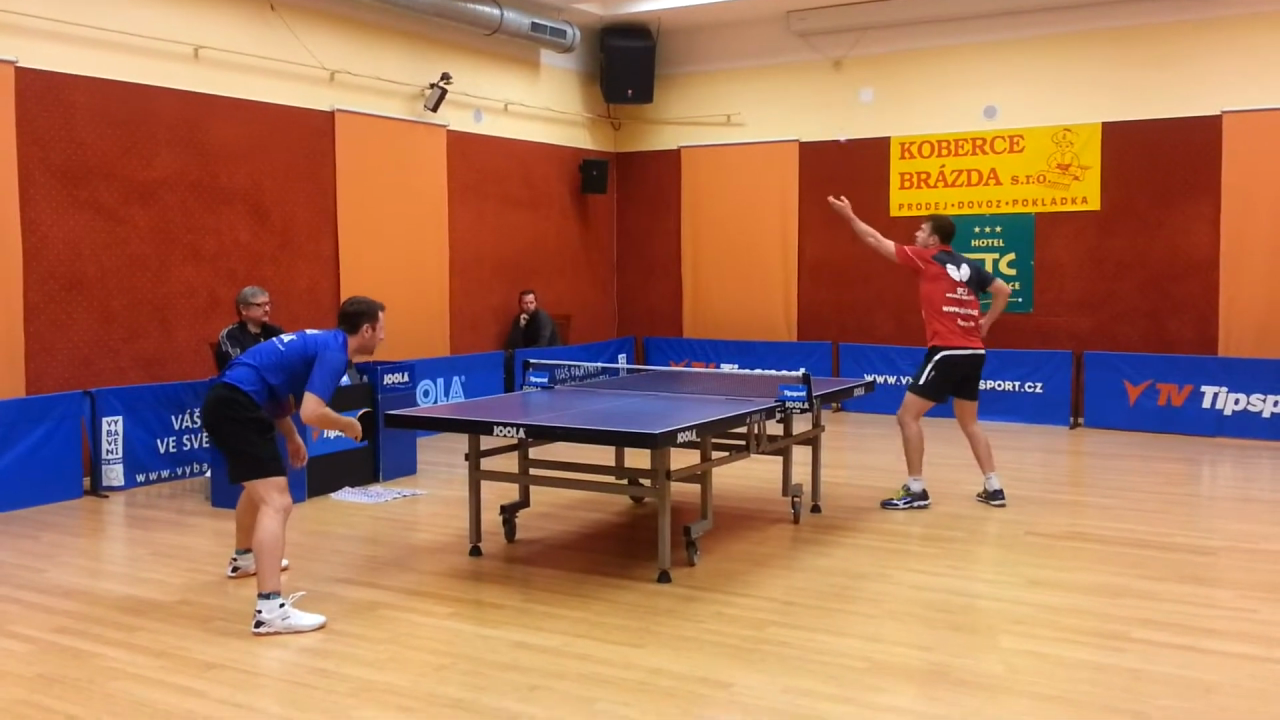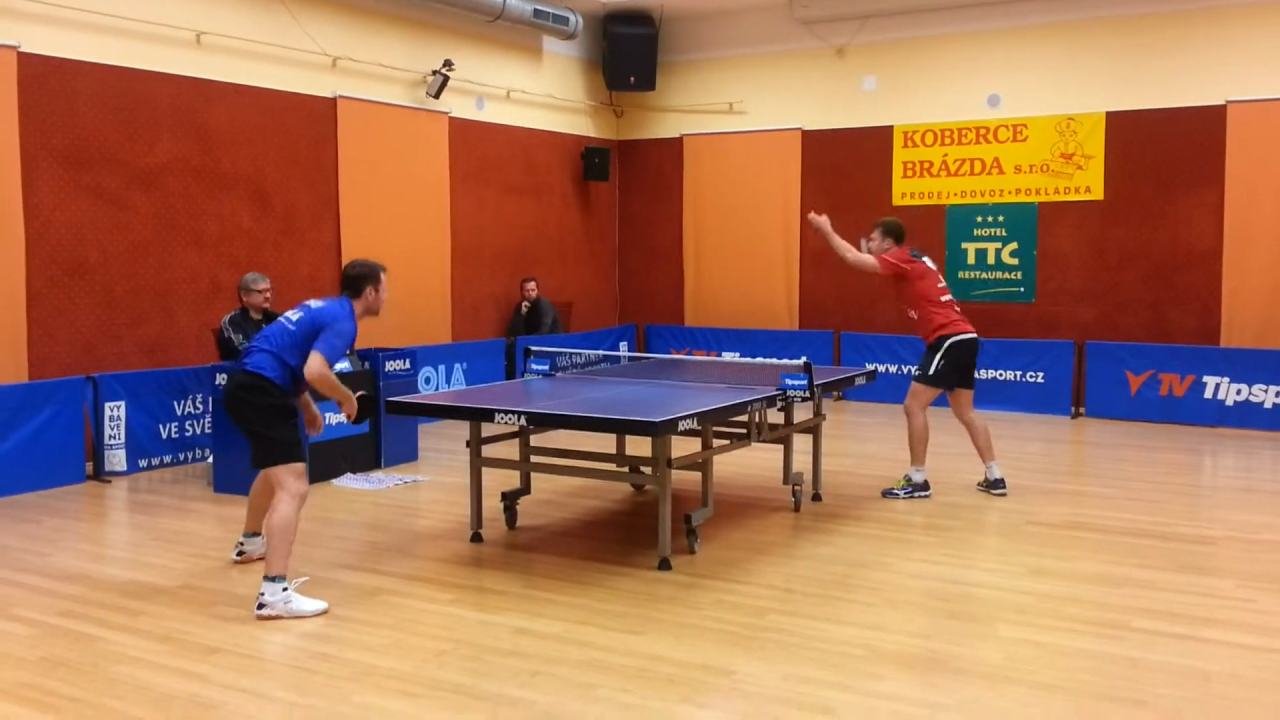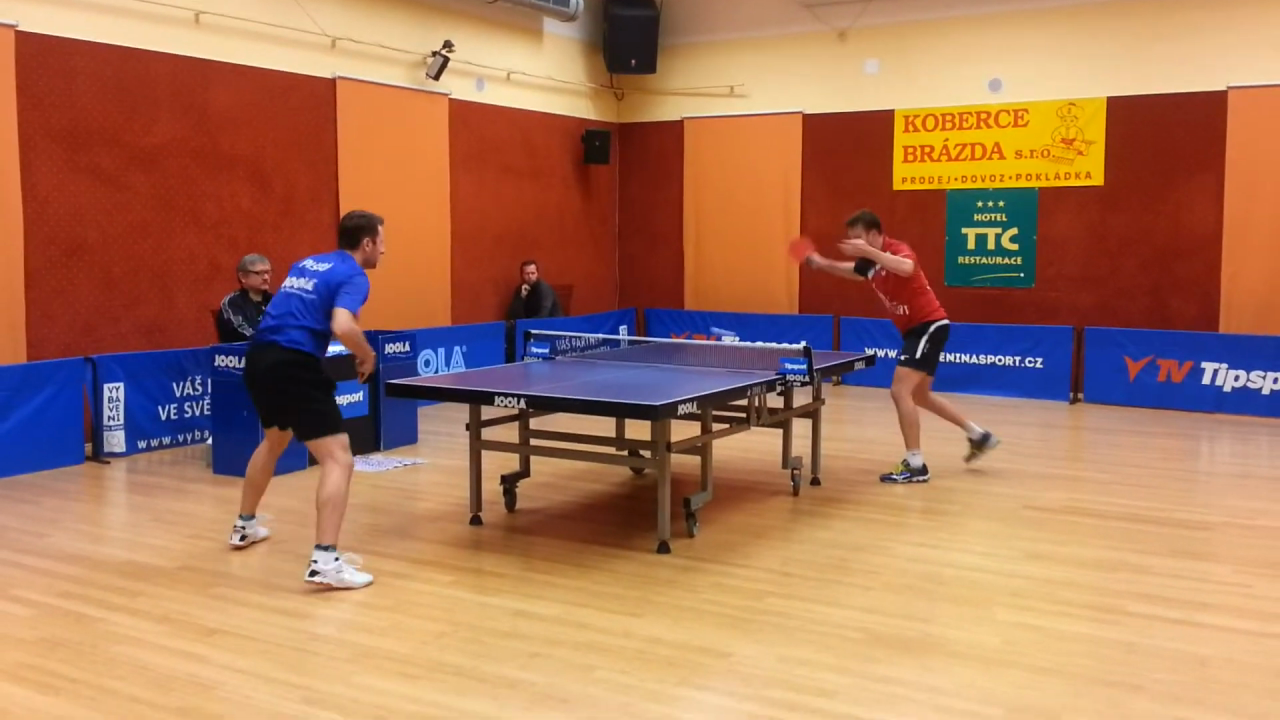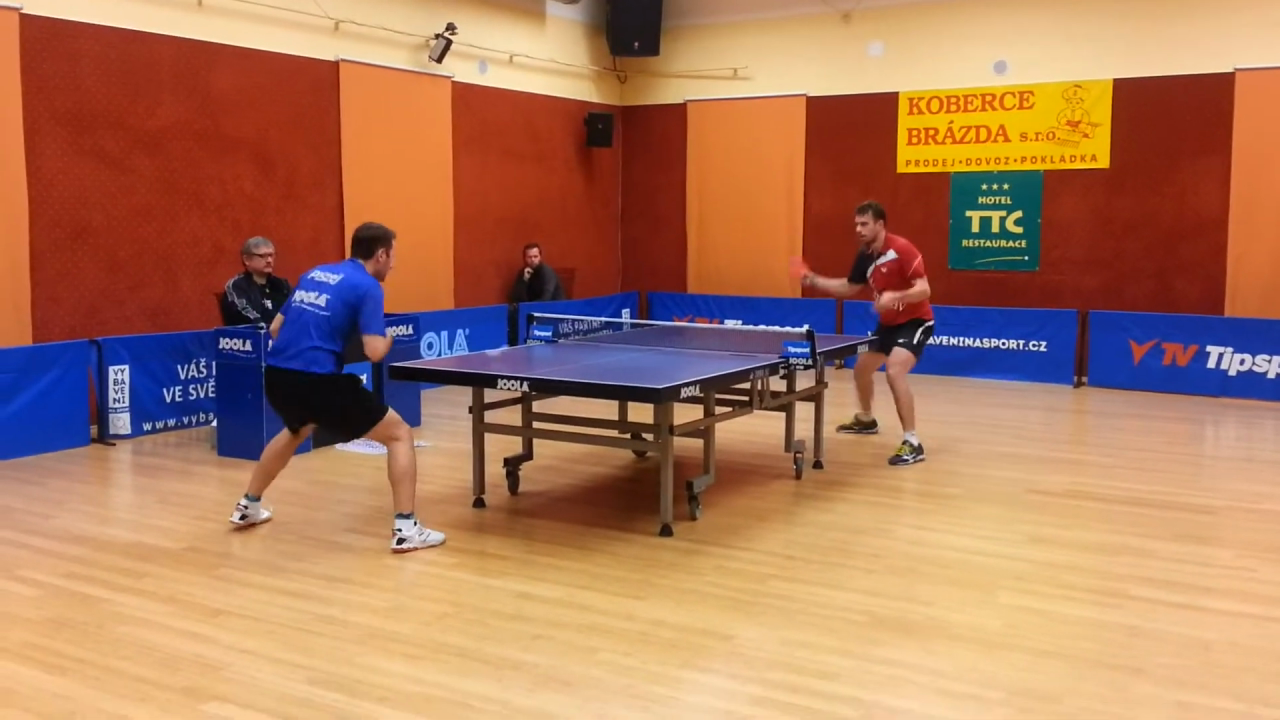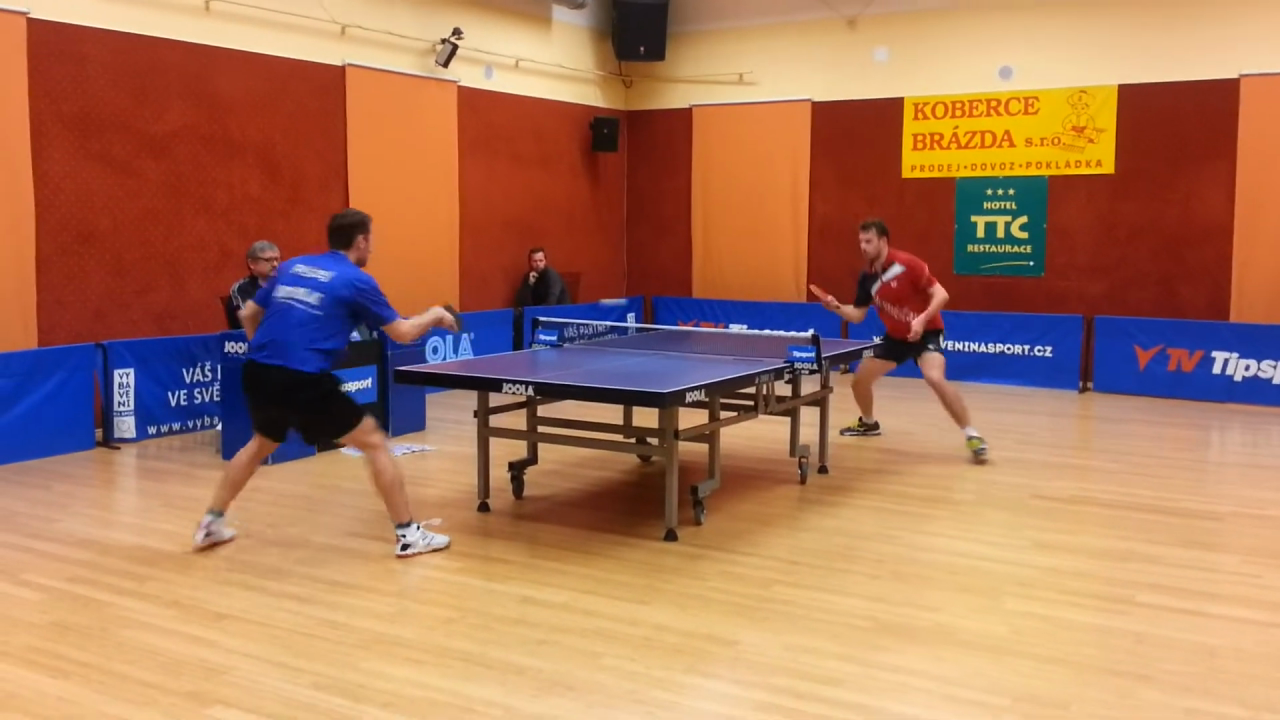
dt=0.3s
person 1, frame 1
left shoulder: (320, 342)
right shoulder: (334, 352)
right elbow: (312, 413)
left wrist: (291, 437)
right wrist: (348, 425)
left hip: (224, 400)
right hip: (236, 407)
left knee: (259, 484)
right knee: (276, 503)
left ankle: (244, 558)
right ankle: (270, 609)
person 1, frame 2
left shoulder: (323, 308)
right shoulder: (343, 321)
right elbow: (315, 371)
left wrist: (306, 406)
right wrist: (347, 399)
left hip: (244, 383)
right hip: (260, 392)
left knee: (276, 465)
right knee: (294, 489)
left ankle: (250, 542)
right ankle: (273, 591)
person 1, frame 3
left shoulder: (308, 263)
right shoulder: (354, 276)
right elbow: (342, 326)
right wrist: (366, 354)
left hip: (259, 356)
right hip: (293, 365)
left knee: (275, 440)
right knee: (338, 460)
left ankle: (245, 526)
right ankle: (325, 560)
person 1, frame 4
left shoulder: (312, 275)
right shoulder: (367, 287)
left elbow: (276, 328)
right elbow: (375, 351)
right wrist: (385, 336)
left hip: (276, 378)
right hip: (319, 382)
left knee: (295, 432)
right knee: (399, 435)
left ankle: (248, 506)
right ankle: (406, 528)
person 1, frame 5
left shoulder: (291, 267)
right shoulder: (357, 281)
left elbow: (248, 315)
right elbow: (402, 332)
right wrist: (435, 315)
left hip: (258, 374)
right hip: (304, 382)
left knee: (261, 443)
right knee: (375, 445)
left ankle: (212, 523)
right ankle: (408, 533)
person 2, frame 1
left shoulder: (926, 259)
right shoulder: (970, 266)
left elbow: (877, 241)
right elbow: (1003, 291)
left wrist: (849, 215)
right wrist: (986, 321)
left hip: (946, 353)
right hip: (974, 354)
left knee: (908, 416)
right knee: (969, 422)
left ankle: (916, 490)
right ankle: (993, 488)
person 2, frame 2
left shoulder: (900, 258)
right shoulder: (916, 260)
left elbow: (856, 259)
left wrist: (828, 231)
left hip: (949, 340)
right hip: (963, 339)
left knee: (914, 405)
right knee: (965, 411)
left ankle: (917, 481)
right ankle: (994, 478)
person 2, frame 3
left shoulder: (898, 249)
right shoulder: (869, 260)
left elbow: (906, 269)
right elbow: (851, 270)
left wrist: (868, 251)
right wrist: (823, 263)
left hip: (929, 326)
right hip: (918, 329)
left knee: (900, 391)
right knee: (919, 395)
left ankle: (915, 465)
right ankle: (978, 435)
person 2, frame 4
left shoulder: (903, 249)
right shoulder: (864, 256)
left elbow: (924, 290)
right elbow: (848, 287)
left wrist: (894, 296)
right wrist: (817, 281)
left hip: (916, 321)
right hip: (889, 324)
left knee: (895, 374)
right knee: (862, 369)
left ankle: (911, 443)
right ankle: (866, 419)
person 2, frame 5
left shoulder: (908, 265)
right shoulder: (867, 278)
left elbow: (941, 295)
right elbow: (858, 315)
left wrist: (922, 319)
right wrist: (838, 308)
left hip: (927, 333)
right hip: (895, 338)
left knee: (935, 378)
right knee: (860, 379)
left ankle: (972, 436)
right ankle: (868, 422)
